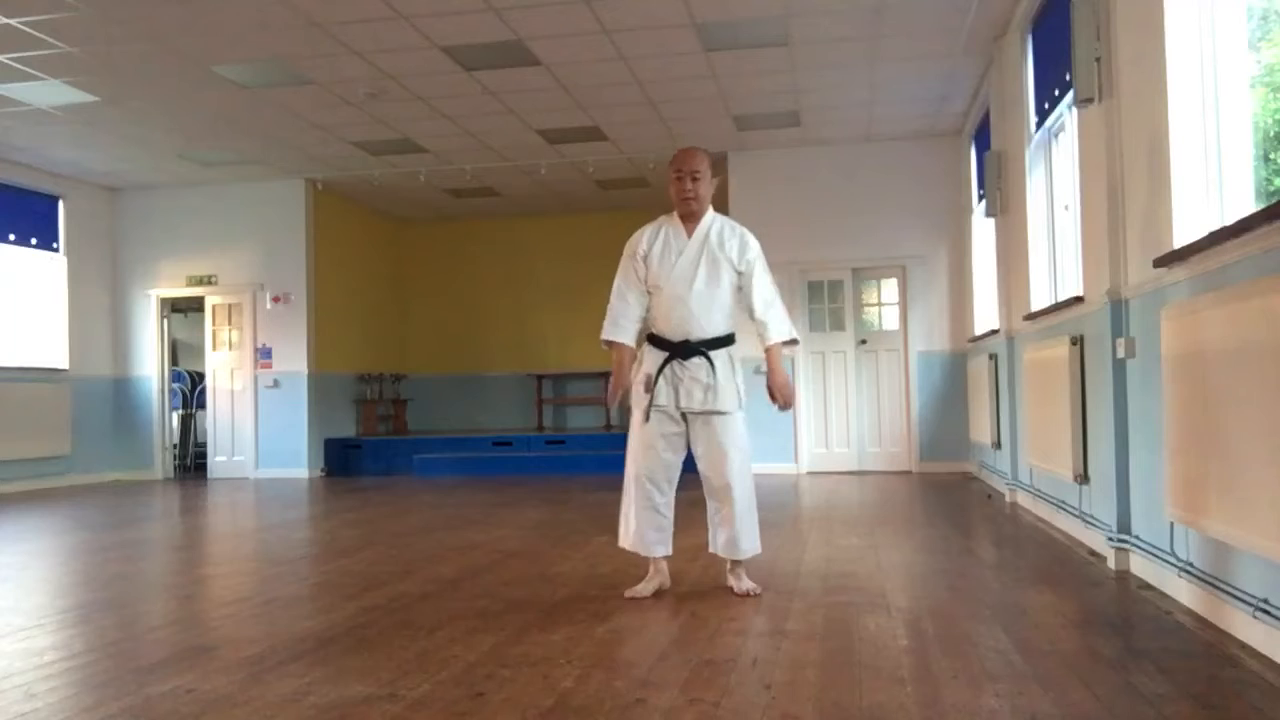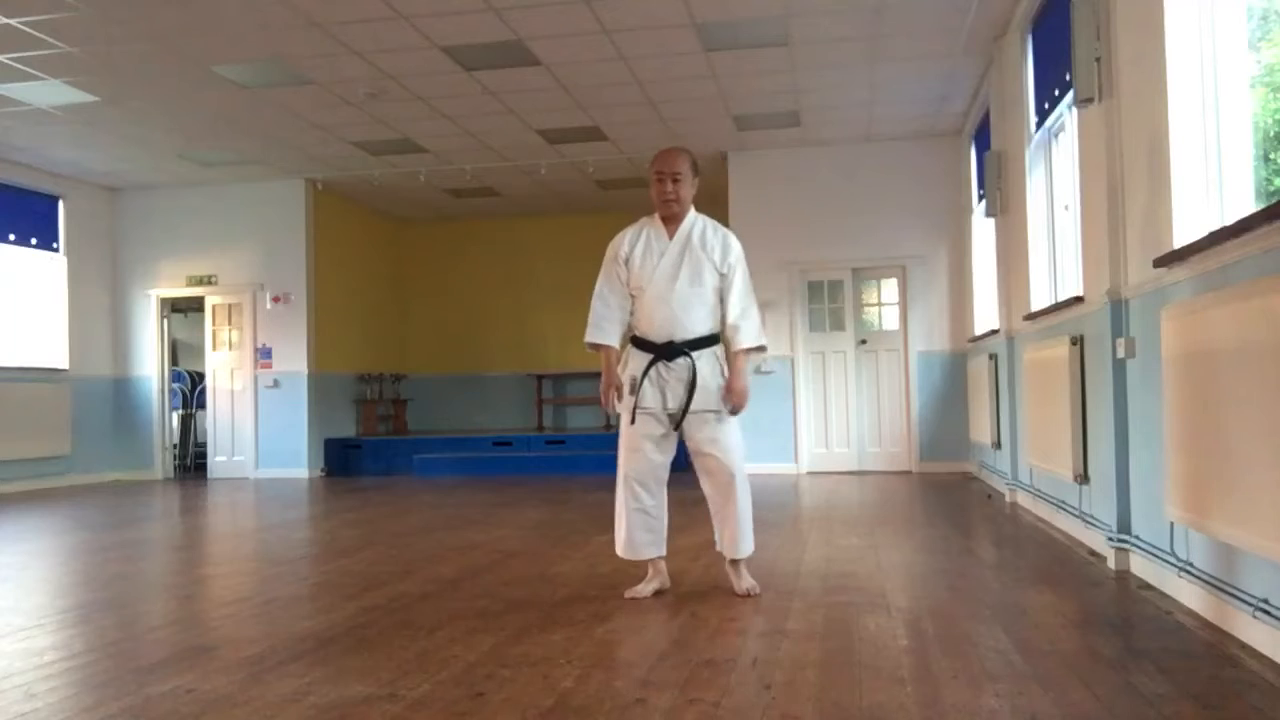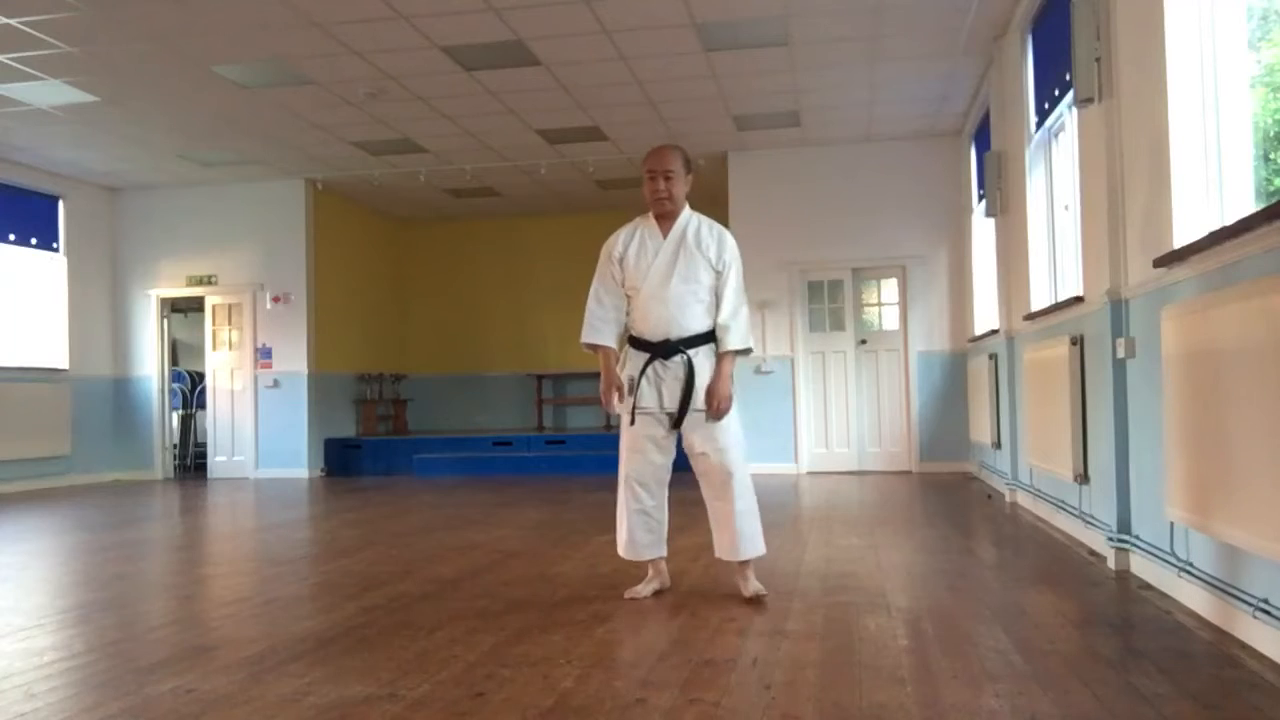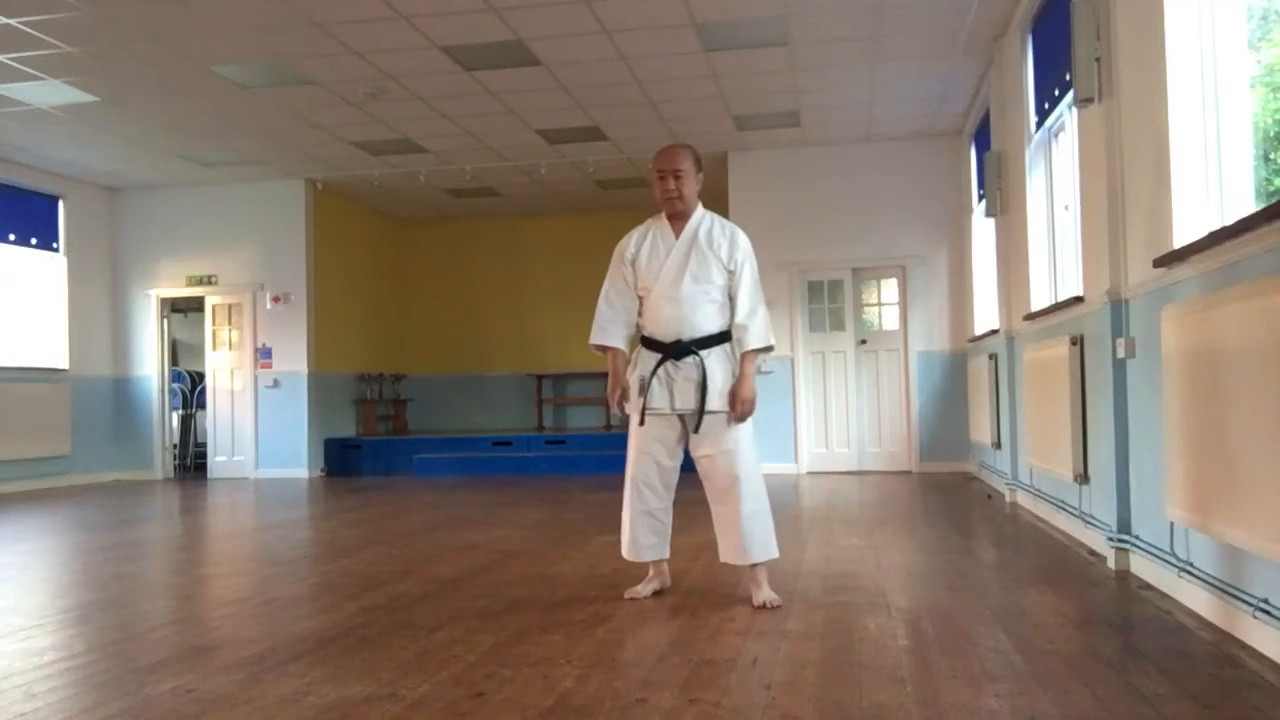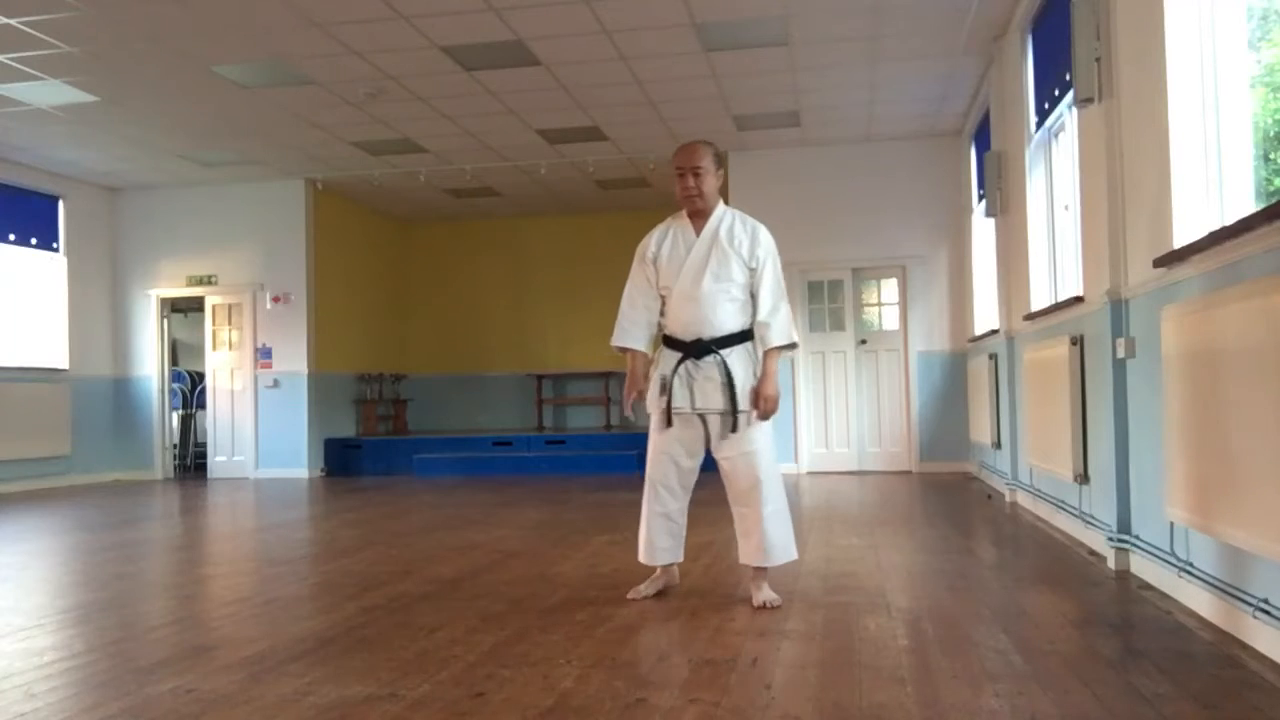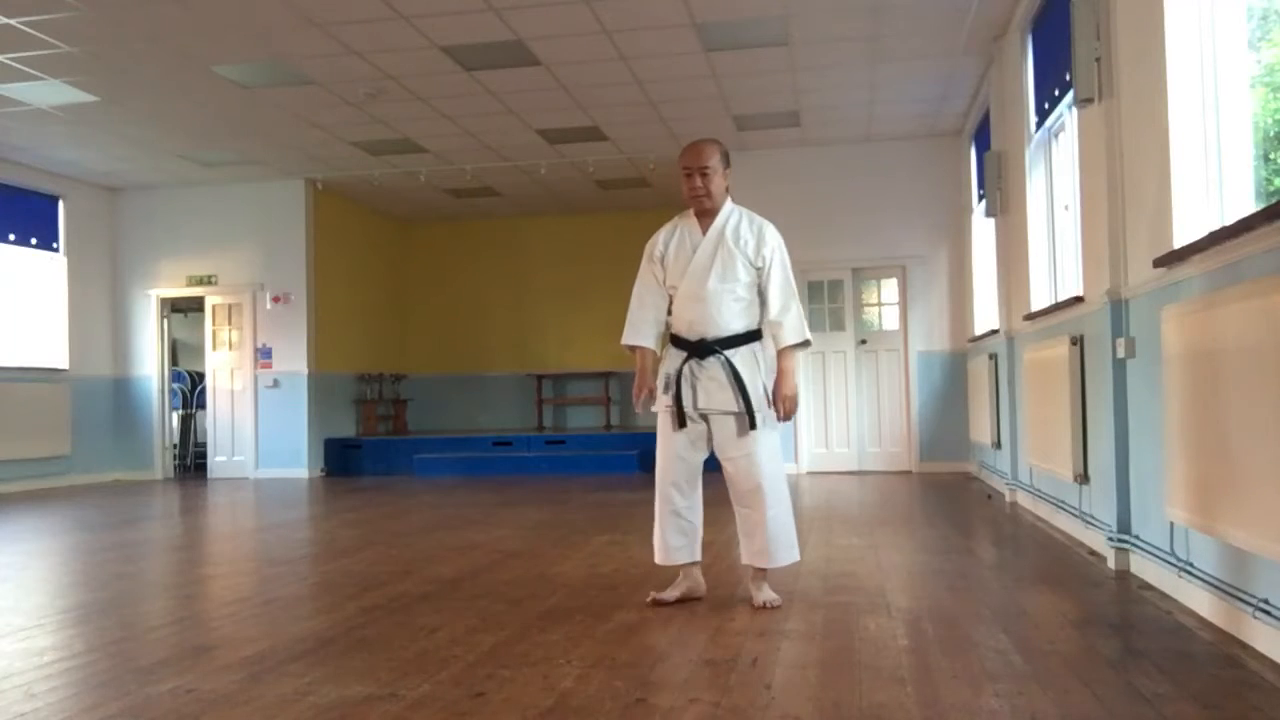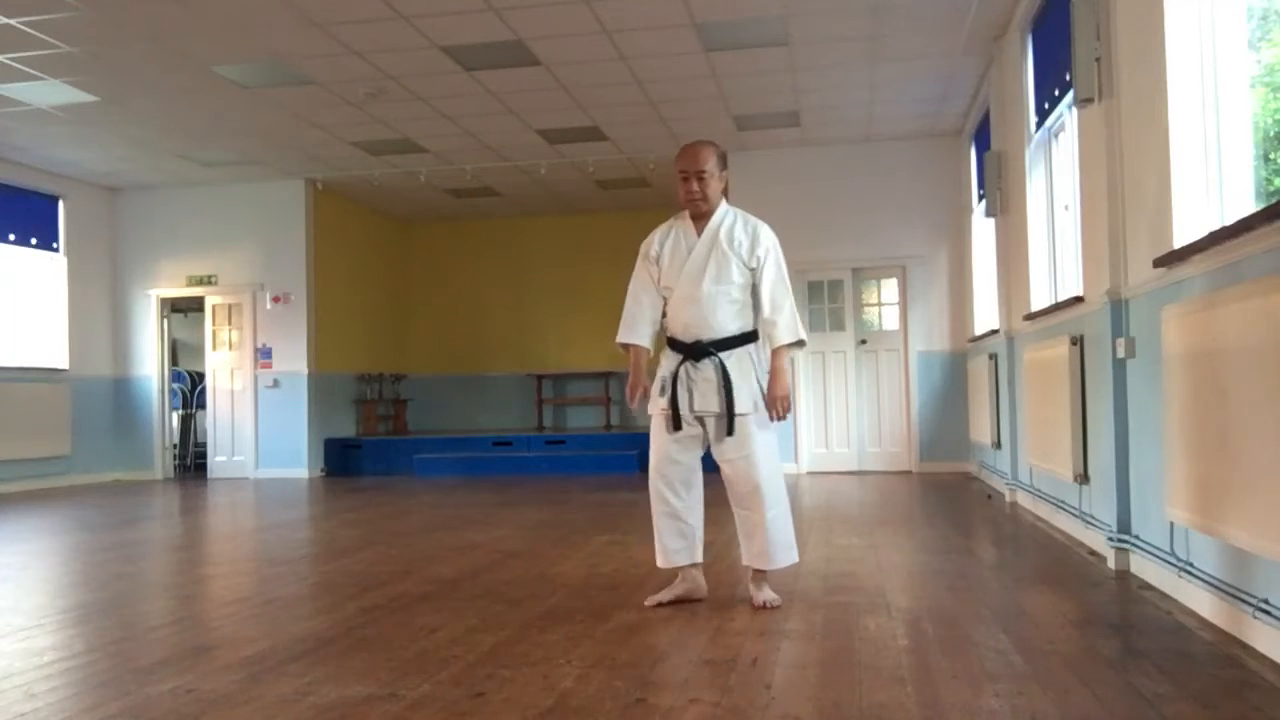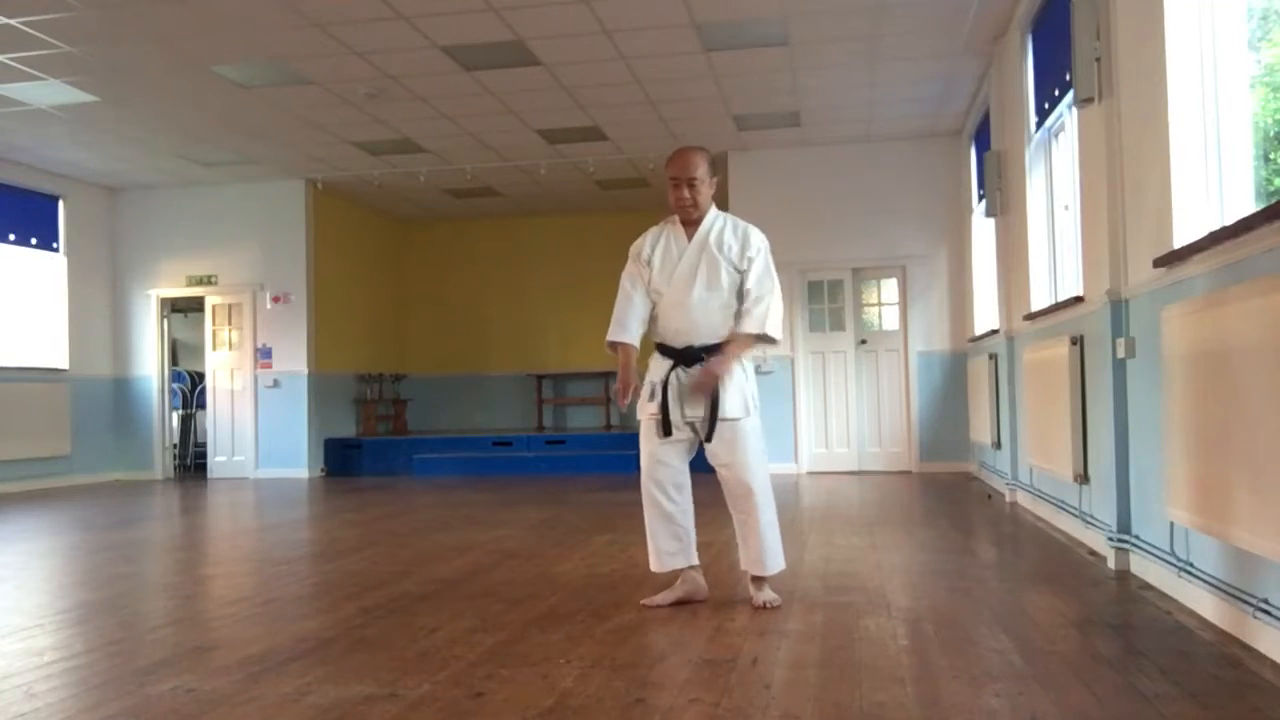
dt=0.2s
person 1, frame 1
left shoulder: (737, 240)
right shoulder: (646, 240)
left elbow: (764, 303)
right elbow: (626, 305)
left wrist: (775, 365)
right wrist: (620, 365)
left hip: (713, 367)
right hip: (657, 366)
left knee: (727, 471)
right knee: (649, 468)
left ankle: (735, 566)
right ankle: (657, 568)
person 1, frame 2
left shoulder: (720, 241)
right shoulder: (628, 243)
left elbow: (739, 309)
right elbow: (610, 309)
left wrist: (737, 372)
right wrist: (610, 369)
left hip: (701, 367)
right hip: (643, 369)
left knee: (725, 467)
right knee: (640, 473)
left ankle: (736, 563)
right ankle: (656, 569)
person 1, frame 3
left shoulder: (715, 238)
right shoulder: (622, 243)
left elbow: (732, 311)
right elbow: (606, 309)
left wrist: (724, 374)
right wrist: (608, 369)
left hip: (701, 366)
right hip: (643, 369)
left knee: (725, 468)
right knee: (641, 474)
left ankle: (743, 566)
right ankle: (656, 569)
person 1, frame 4
left shoulder: (729, 238)
right shoulder: (635, 243)
left elbow: (748, 311)
right elbow: (617, 310)
left wrist: (746, 376)
right wrist: (616, 370)
left hip: (713, 368)
right hip: (653, 370)
left knee: (735, 473)
right knee: (647, 475)
left ankle: (757, 575)
right ankle: (657, 569)
person 1, frame 5
left shoulder: (751, 234)
right shoulder: (657, 241)
left elbow: (771, 307)
right elbow: (639, 310)
left wrist: (769, 373)
right wrist: (636, 371)
left hip: (734, 366)
right hip: (675, 369)
left knee: (753, 474)
right knee: (665, 475)
left ankle: (759, 576)
right ankle: (664, 569)
person 1, frame 6
left shoulder: (758, 232)
right shoulder: (665, 240)
left elbow: (781, 305)
right elbow: (648, 308)
left wrist: (786, 372)
right wrist: (644, 368)
left hip: (741, 366)
right hip: (682, 367)
left knee: (755, 474)
right knee: (674, 474)
left ankle: (759, 577)
right ankle: (688, 573)
person 1, frame 7
left shoulder: (753, 233)
right shoulder: (660, 241)
left elbow: (776, 305)
right elbow: (643, 307)
left wrist: (779, 371)
right wrist: (637, 367)
left hip: (736, 367)
right hip: (678, 369)
left knee: (753, 475)
right knee: (670, 475)
left ankle: (759, 577)
right ankle: (689, 575)
person 1, frame 8
left shoulder: (744, 238)
right shoulder: (650, 244)
left elbow: (762, 304)
right elbow: (632, 307)
left wrist: (725, 360)
right wrist: (627, 365)
left hip: (726, 372)
right hip: (667, 373)
left knee: (745, 477)
right knee: (660, 476)
left ankle: (759, 579)
right ankle: (689, 576)
